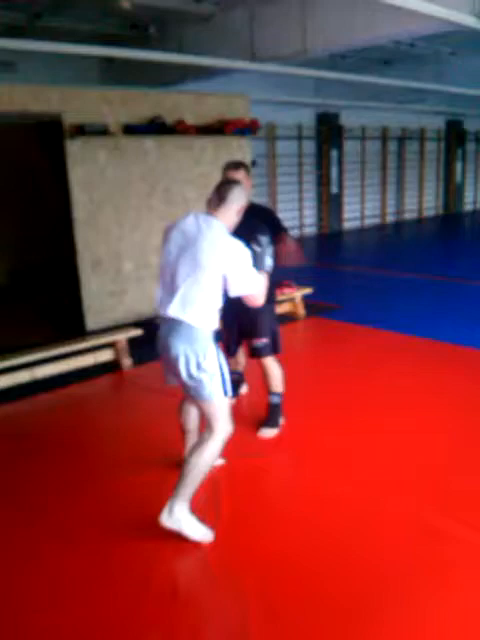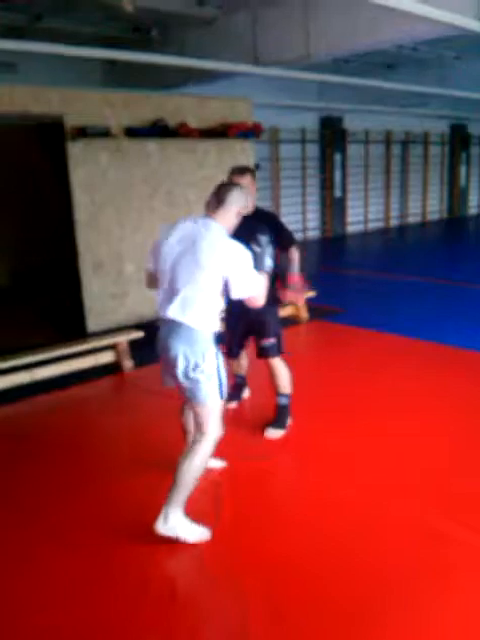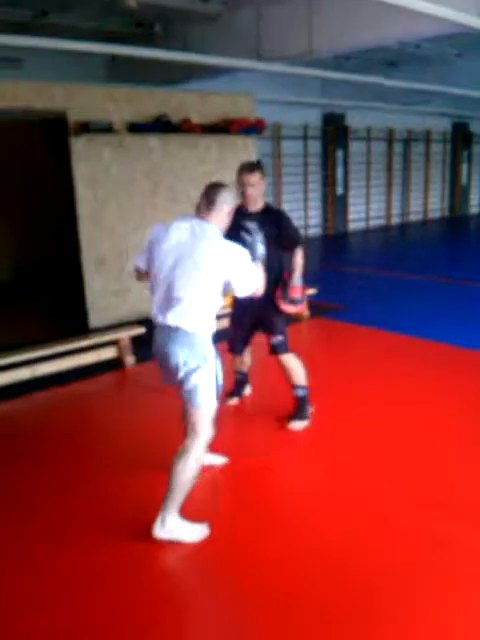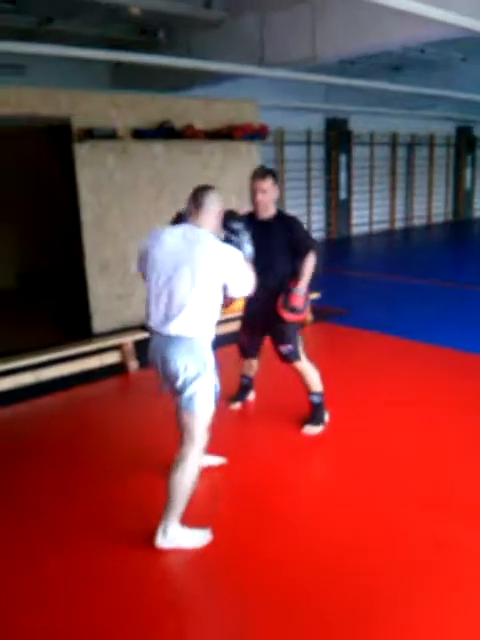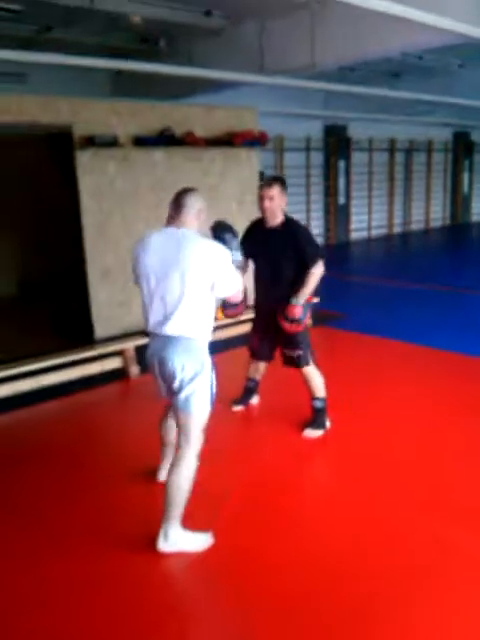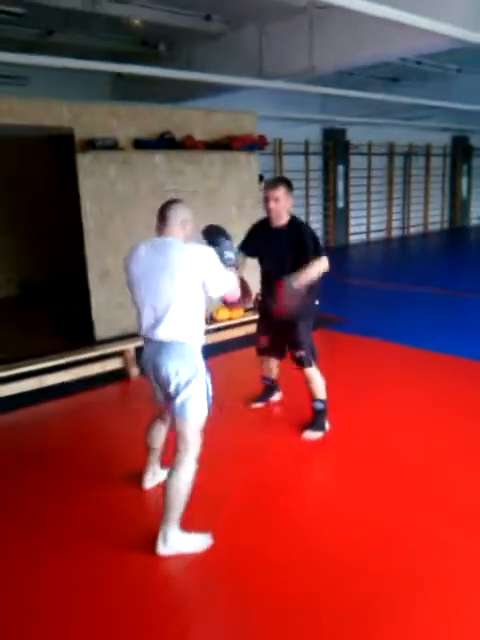
dt=0.1s
person 1, frame 1
left shoulder: (177, 228)
right shoulder: (232, 248)
right elbow: (255, 298)
right wrist: (265, 257)
left hip: (168, 330)
right hip: (195, 339)
left knee: (193, 396)
right knee: (220, 428)
left ankle: (192, 456)
right ankle: (177, 509)
person 1, frame 2
left shoulder: (174, 232)
right shoulder: (232, 250)
left elbow: (153, 281)
right elbow: (256, 299)
right wrist: (264, 258)
left hip: (167, 332)
right hip: (195, 340)
left knee: (192, 397)
right knee: (210, 430)
left ankle: (194, 461)
right ankle: (172, 515)
person 1, frame 3
left shoulder: (162, 232)
right shoulder: (229, 252)
left elbow: (142, 273)
right elbow: (256, 288)
right wrist: (256, 247)
left hip: (162, 336)
right hip: (193, 343)
left knee: (191, 399)
right knee: (201, 433)
left ankle: (194, 456)
right ankle: (168, 521)
person 1, frame 4
left shoulder: (157, 239)
right shoulder: (224, 254)
right elbow: (247, 288)
right wrist: (244, 248)
left hip: (159, 343)
right hip: (192, 350)
left knee: (187, 402)
right knee: (196, 440)
left ankle: (190, 459)
right ankle: (169, 529)
person 1, frame 5
left shoulder: (144, 246)
right shoulder: (210, 250)
right elbow: (236, 294)
right wrist: (232, 254)
left hip: (157, 346)
right hip: (189, 350)
left knee: (176, 406)
right knee: (191, 443)
left ankle: (166, 466)
right ankle: (171, 534)
person 1, frame 6
left shoulder: (136, 256)
right shoulder: (198, 253)
right elbow: (233, 293)
left hip: (152, 351)
right hip: (183, 355)
left knee: (167, 412)
right knee: (189, 447)
left ankle: (152, 472)
right ankle: (169, 536)
person 2, frame 1
left shoulder: (263, 215)
left elbow: (284, 240)
left wrist: (289, 250)
right hip: (231, 296)
left knee: (266, 355)
right knee: (232, 347)
left ankle: (275, 412)
right ankle: (237, 381)
person 2, frame 2
left shoulder: (268, 220)
left elbow: (291, 248)
left wrist: (293, 271)
left hip: (263, 299)
right hip: (234, 299)
left knee: (272, 356)
right knee: (234, 350)
left ankle: (283, 412)
right ankle: (239, 387)
person 2, frame 3
left shoulder: (277, 218)
right shoulder: (232, 219)
left elbow: (296, 249)
left wrist: (296, 277)
left hip: (270, 297)
right hip: (243, 296)
left knee: (283, 351)
right knee: (238, 345)
left ankle: (303, 403)
right ankle: (242, 383)
person 2, frame 4
left shoulder: (289, 224)
right shoulder: (244, 224)
left elbow: (309, 255)
left wrist: (301, 286)
left hip: (281, 302)
right hip: (255, 301)
left knee: (296, 358)
right knee: (249, 350)
left ankle: (319, 410)
right ankle: (246, 387)
person 2, frame 5
left shoulder: (297, 232)
right shoulder: (254, 230)
left elbow: (318, 267)
right elbow: (244, 260)
left wrist: (302, 297)
left hip: (291, 309)
right hip: (265, 307)
left knee: (304, 364)
right knee: (258, 353)
left ankle: (321, 415)
right ankle: (251, 390)
person 2, frame 6
left shoulder: (302, 231)
right shoulder: (259, 230)
left elbow: (322, 263)
right elbow: (243, 255)
left wrist: (297, 280)
left hip: (297, 309)
right hip: (269, 305)
left knee: (306, 364)
right knee: (267, 351)
left ankle: (321, 417)
right ankle: (271, 388)
